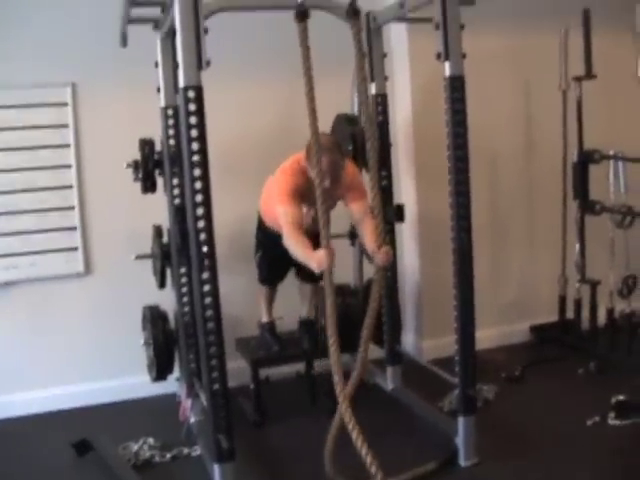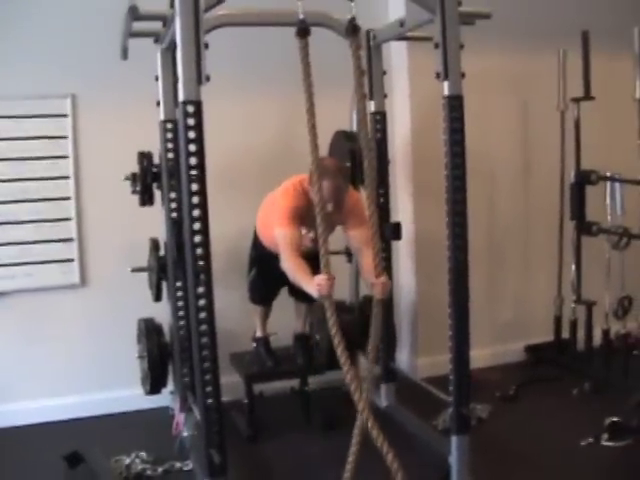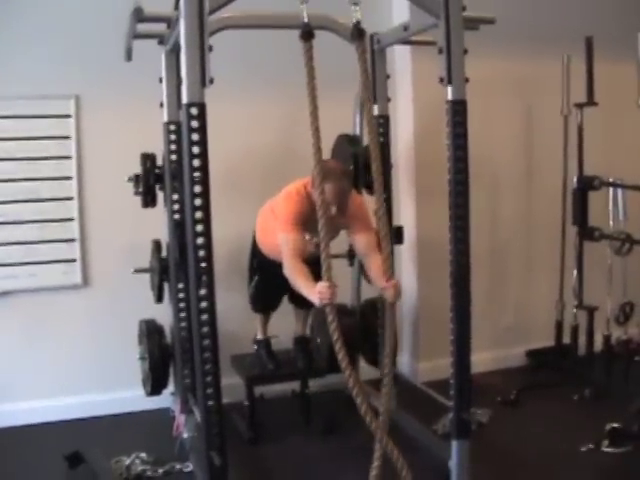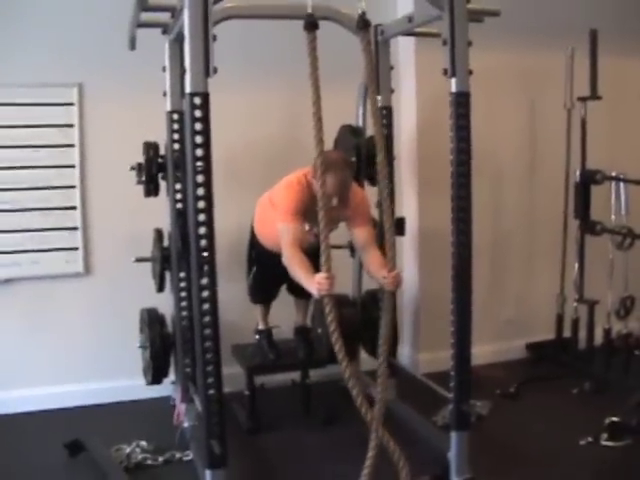
dt=0.3s
person 1, frame 1
left shoulder: (350, 175)
right shoulder: (289, 174)
left elbow: (363, 218)
right elbow: (290, 232)
left wrist: (376, 251)
right wrist: (312, 258)
left hip: (315, 222)
right hip: (276, 223)
left knee: (312, 272)
right knee: (270, 273)
left ankle: (307, 319)
right ankle: (266, 322)
person 1, frame 2
left shoulder: (352, 200)
right shoulder: (289, 195)
left elbow: (362, 247)
right elbow: (288, 254)
left wrist: (374, 280)
right wrist: (311, 284)
left hip: (311, 242)
right hip: (271, 241)
left knee: (306, 293)
right knee: (263, 292)
left ankle: (301, 335)
right ankle: (260, 336)
person 1, frame 3
left shoulder: (355, 205)
right shoulder: (292, 200)
left elbow: (369, 252)
right elbow: (290, 261)
left wrist: (384, 284)
right wrist: (313, 292)
left hip: (310, 249)
right hip: (270, 248)
left knee: (305, 297)
right knee: (264, 298)
left ankle: (301, 338)
right ankle: (261, 339)
person 1, frame 4
left shoulder: (356, 198)
right shoulder: (292, 189)
left elbow: (366, 247)
right elbow: (290, 250)
left wrist: (383, 275)
right wrist: (312, 283)
left hip: (309, 240)
right hip: (269, 238)
left knee: (303, 285)
right knee: (263, 289)
left ankle: (301, 327)
right ankle: (263, 329)
